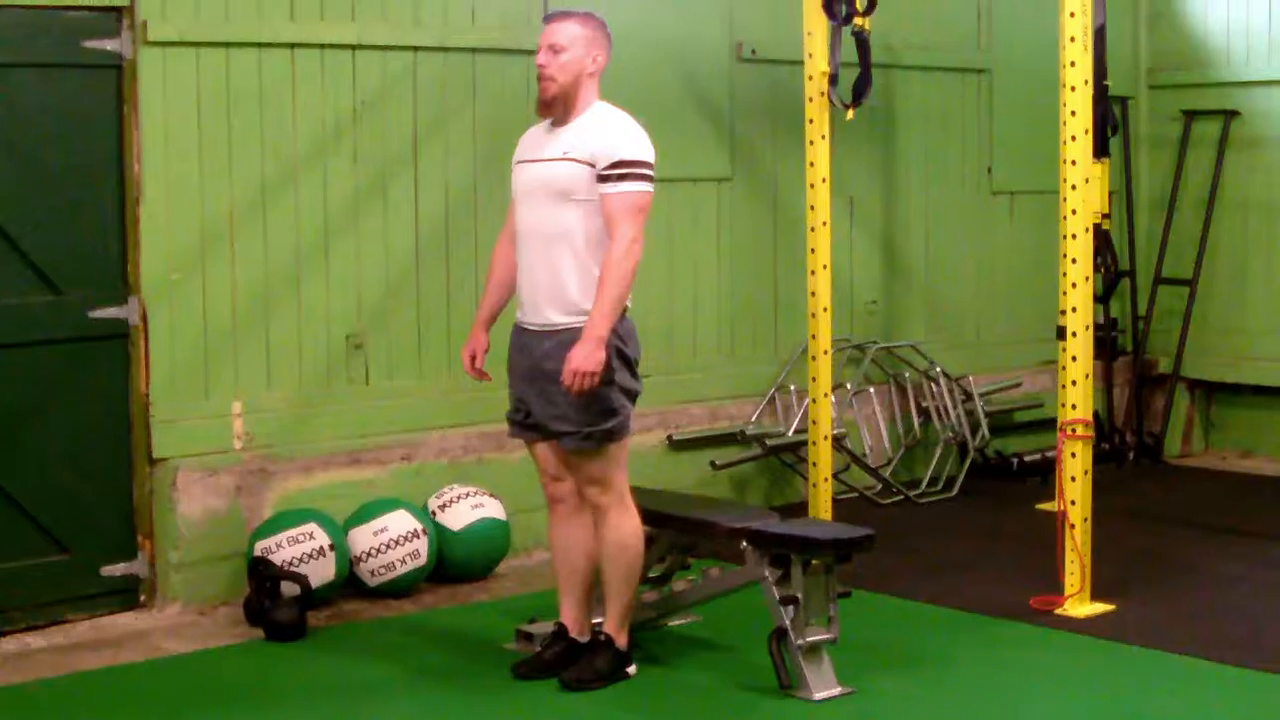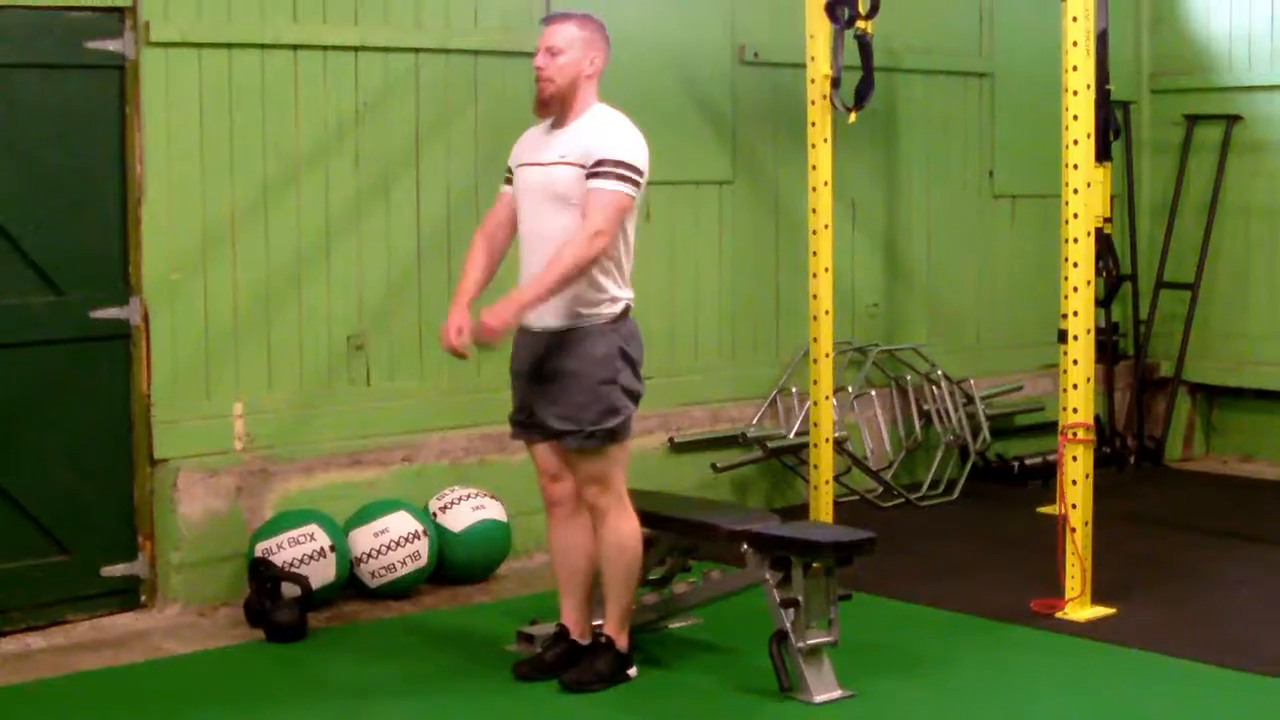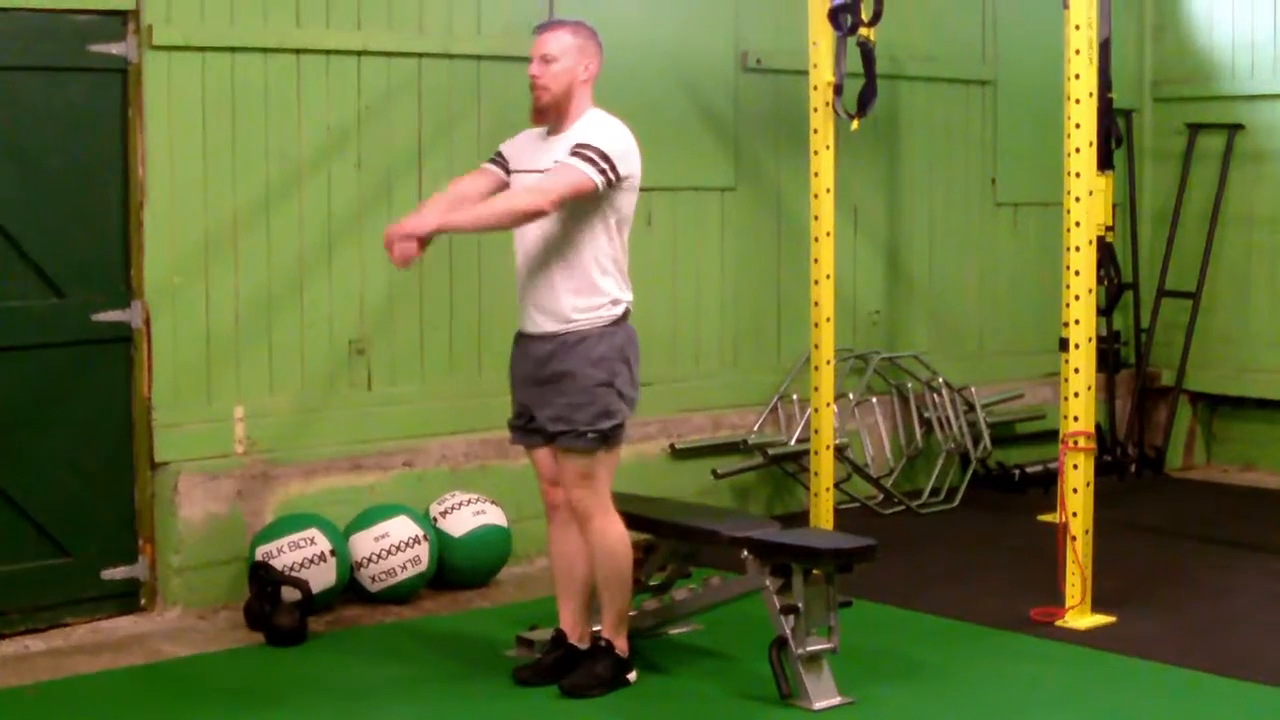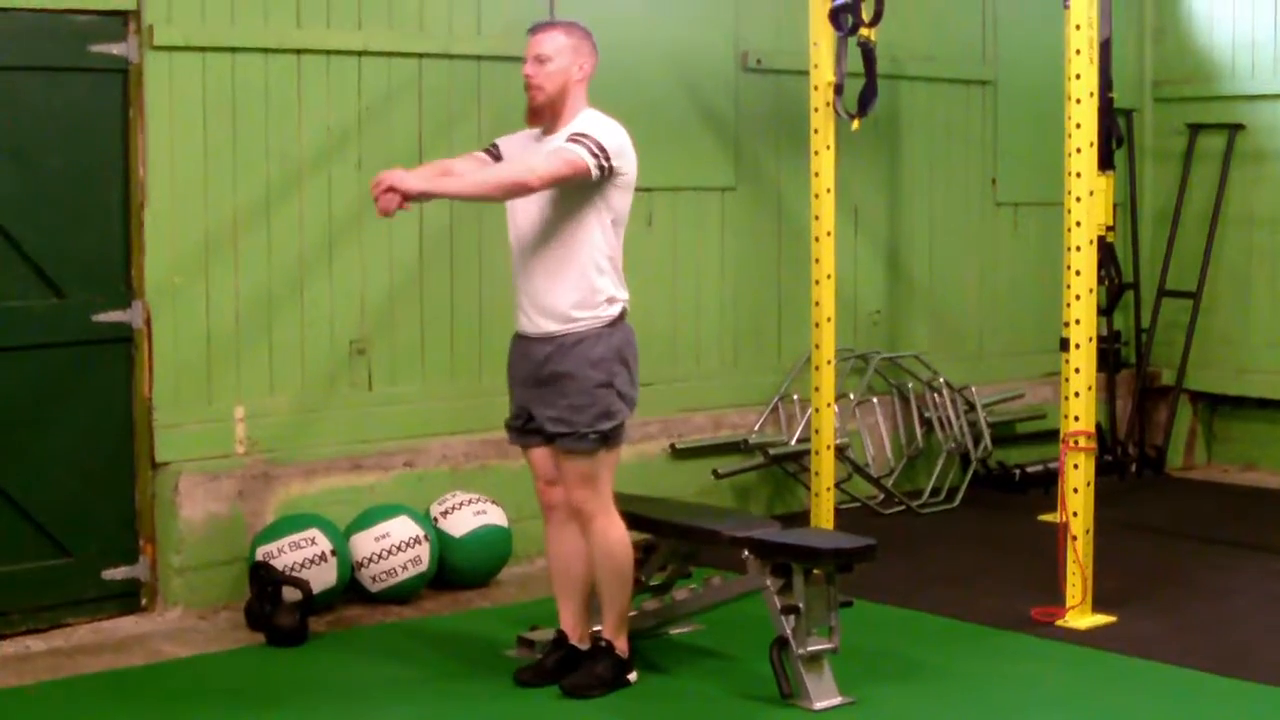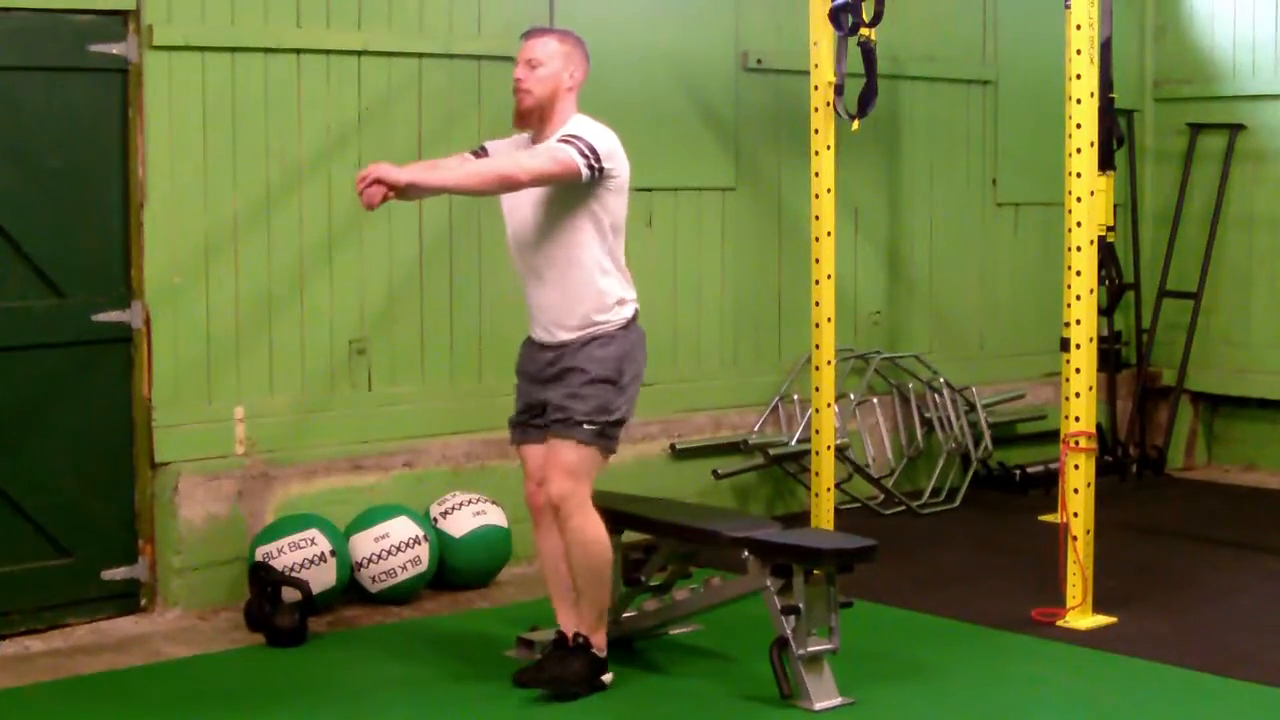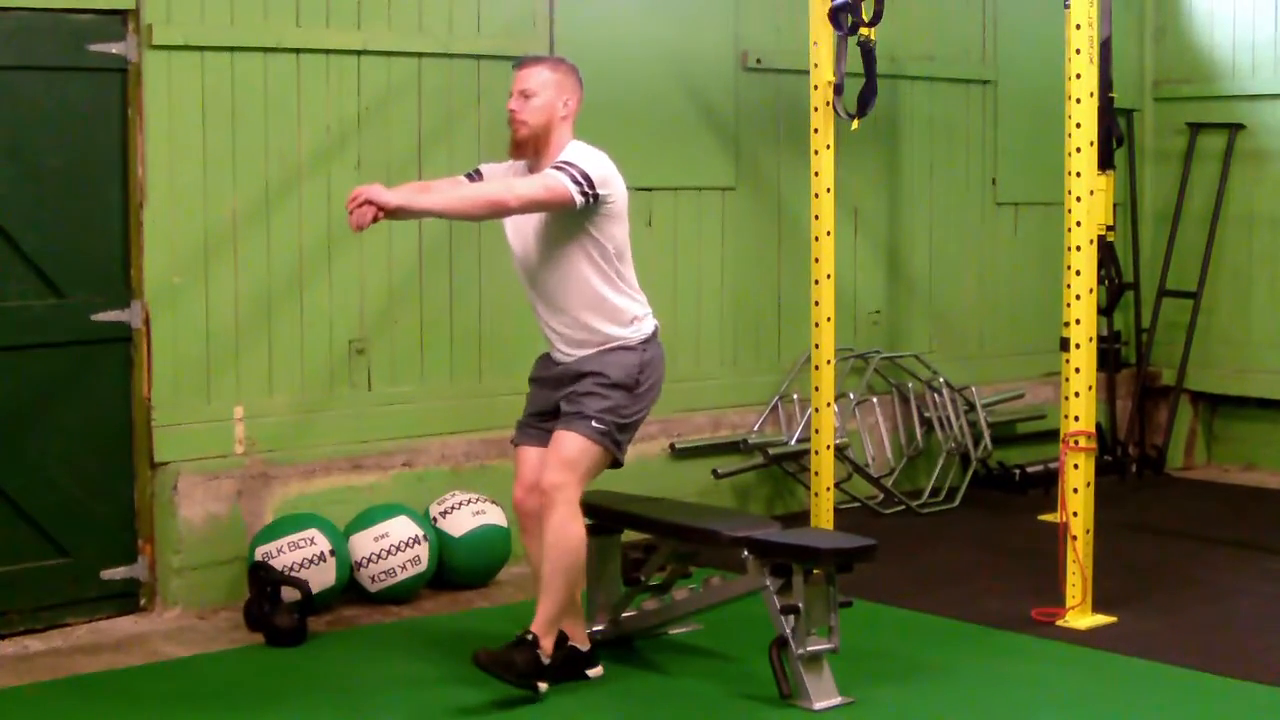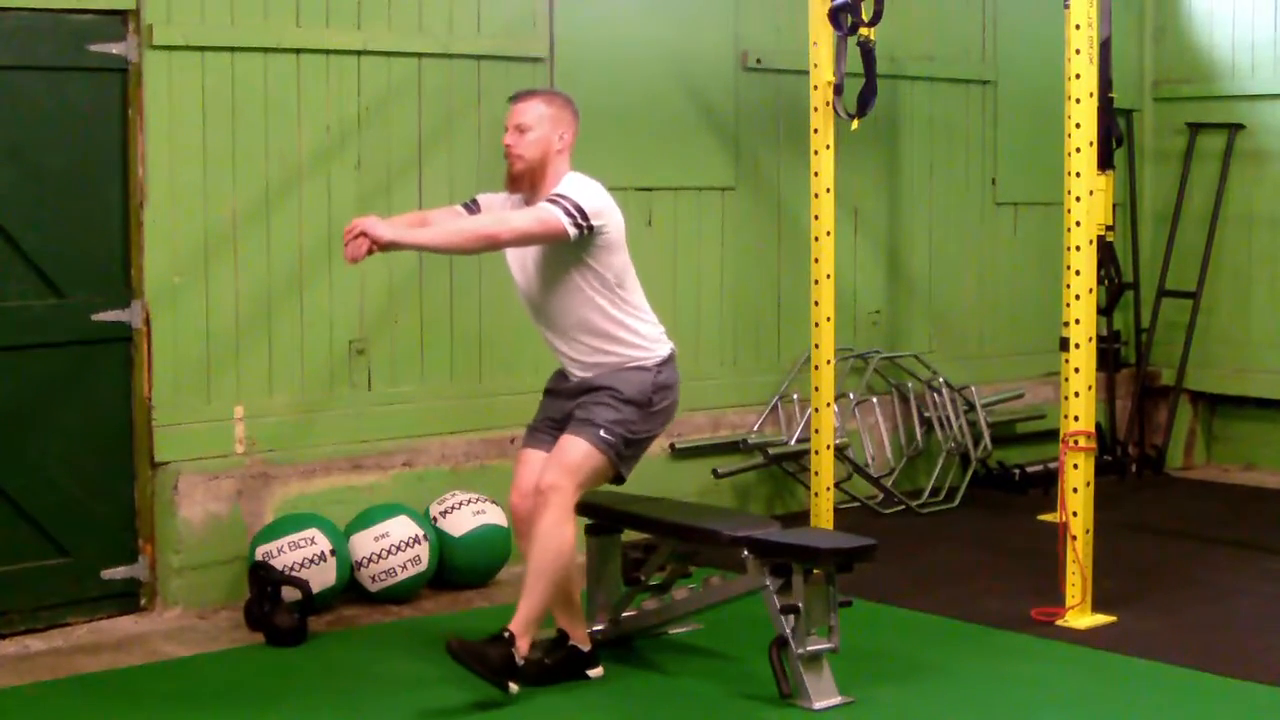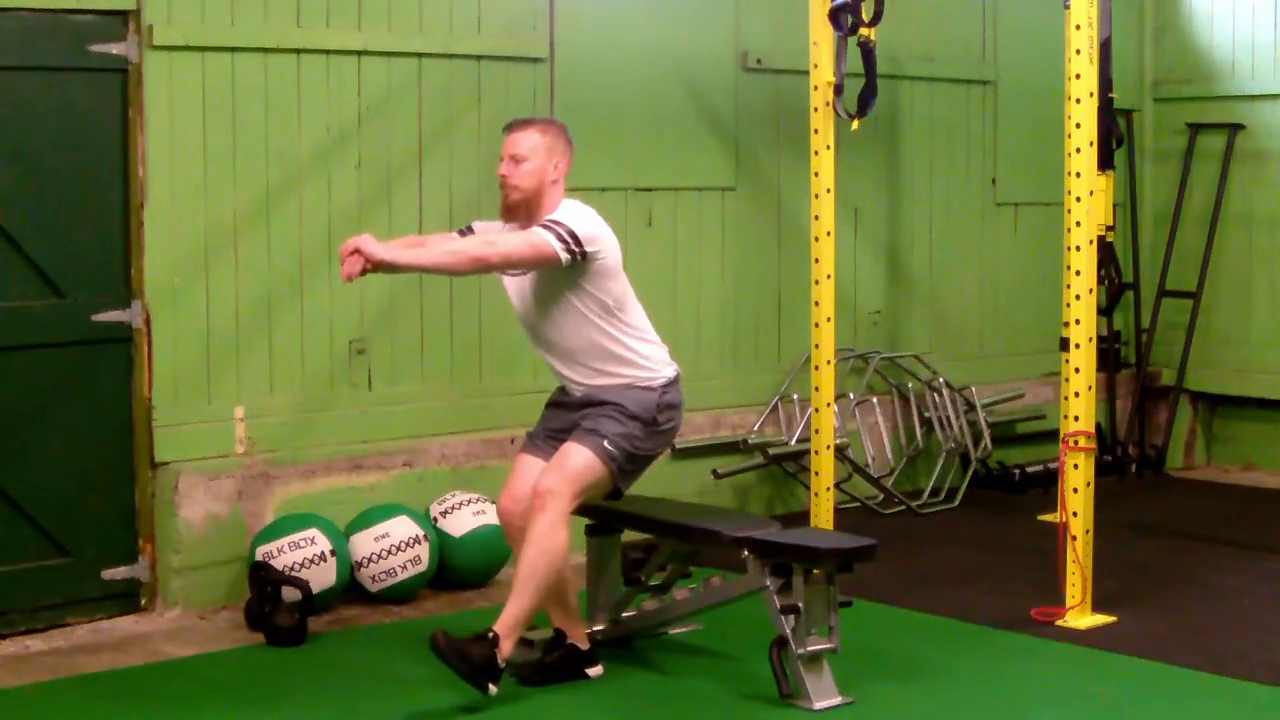
dt=0.3s
person 1, frame 1
left shoulder: (616, 135)
right shoulder: (530, 141)
left elbow: (625, 244)
left wrist: (594, 336)
right wrist: (482, 324)
left hip: (585, 341)
right hip: (531, 338)
left knee: (605, 494)
right knee: (560, 492)
left ankle: (616, 644)
right ankle: (572, 632)
person 1, frame 2
left shoulder: (613, 137)
right shoulder: (530, 143)
left elbow: (594, 238)
right elbow: (495, 229)
left wrist: (511, 303)
right wrist: (461, 304)
left hip: (591, 340)
right hip: (536, 339)
left knee: (603, 497)
right knee: (558, 494)
left ankle: (616, 646)
right ankle: (572, 635)
person 1, frame 3
left shoulder: (606, 138)
right shoulder: (523, 145)
left elbow: (539, 202)
right elbow: (467, 189)
left wrist: (432, 222)
right wrist: (419, 223)
left hip: (591, 342)
right hip: (535, 342)
left knee: (589, 501)
right knee: (556, 498)
left ankle: (615, 650)
right ankle: (572, 640)
person 1, frame 4
left shoulder: (602, 136)
right shoulder: (522, 142)
left elbow: (526, 181)
right elbow: (459, 168)
left wrist: (419, 186)
right wrist: (409, 181)
left hip: (589, 345)
right hip: (533, 343)
left knee: (590, 503)
right knee: (554, 500)
left ankle: (616, 652)
right ankle: (574, 641)
person 1, frame 5
left shoulder: (591, 141)
right shoulder: (513, 145)
left elbow: (515, 176)
right elbow: (450, 168)
left wrist: (408, 176)
right wrist: (397, 181)
left hip: (600, 344)
right hip: (544, 347)
left knee: (568, 495)
right knee: (541, 498)
left ankle: (595, 649)
right ankle: (570, 639)
person 1, frame 6
left shoulder: (587, 168)
right shoulder: (509, 171)
left elbow: (504, 203)
right elbow: (439, 190)
left wrist: (397, 200)
right wrist: (387, 200)
left hip: (622, 358)
right hip: (563, 361)
left knee: (556, 487)
right knee: (529, 498)
left ankle: (539, 648)
right ankle: (575, 645)
person 1, frame 7
left shoulder: (582, 199)
right shoulder: (508, 203)
left elbow: (495, 235)
right elbow: (437, 220)
left wrist: (393, 235)
right wrist: (383, 230)
left hip: (636, 376)
right hip: (578, 377)
left knee: (554, 489)
right knee: (526, 503)
left ankle: (515, 646)
right ankle: (575, 644)
person 1, frame 8
left shoulder: (577, 226)
right shoulder: (504, 230)
left elbow: (486, 257)
right elbow: (432, 243)
left wrist: (386, 255)
right wrist: (378, 252)
left hip: (641, 396)
right hip: (580, 394)
left knee: (552, 495)
right knee: (516, 508)
left ankle: (495, 648)
right ankle: (574, 644)
